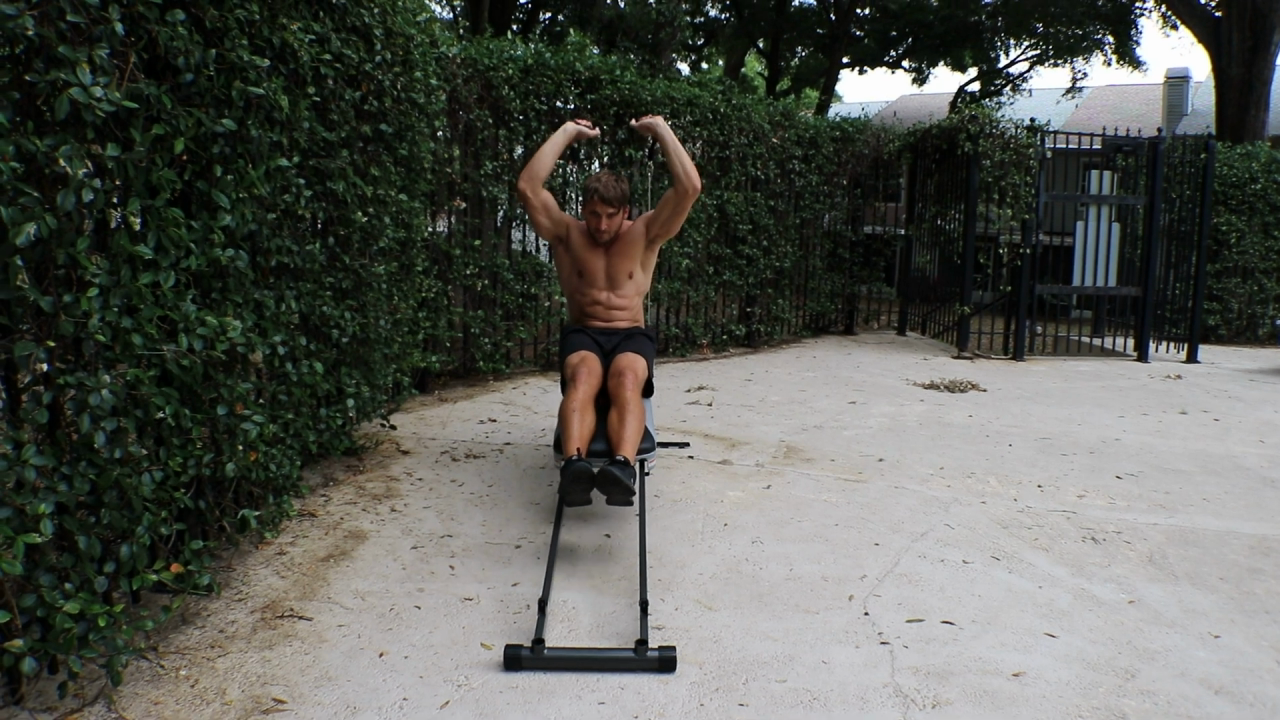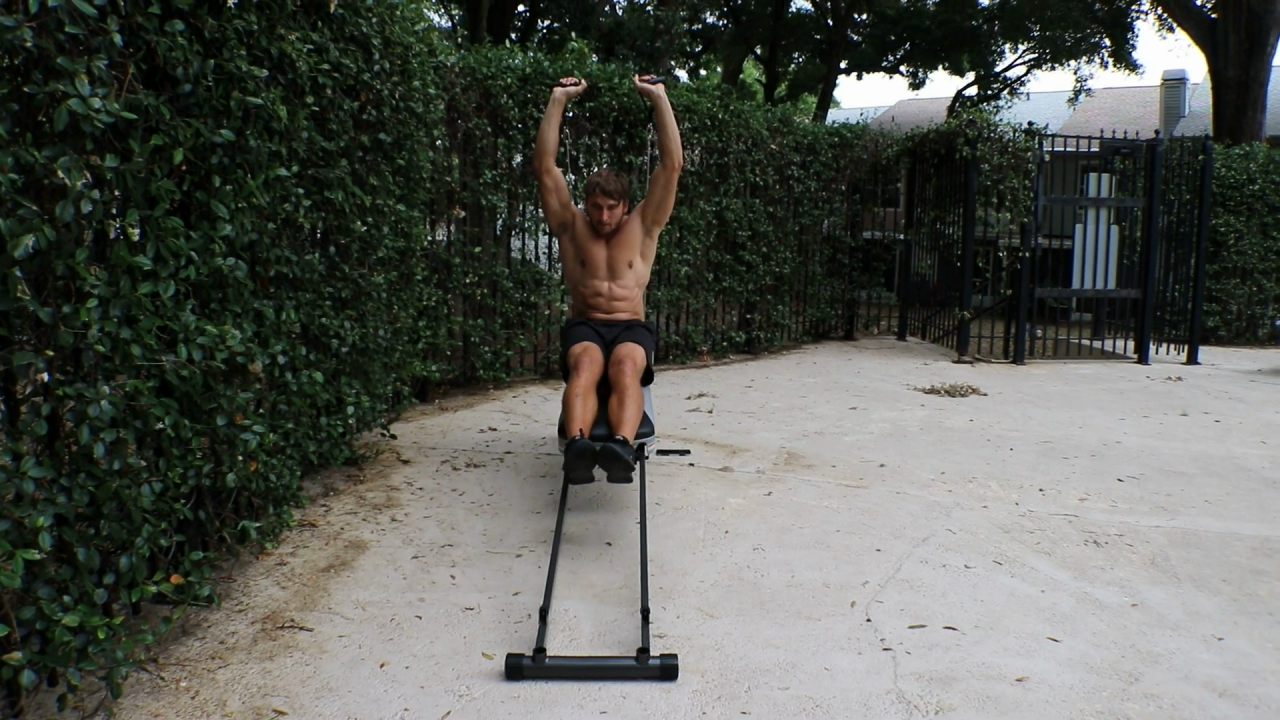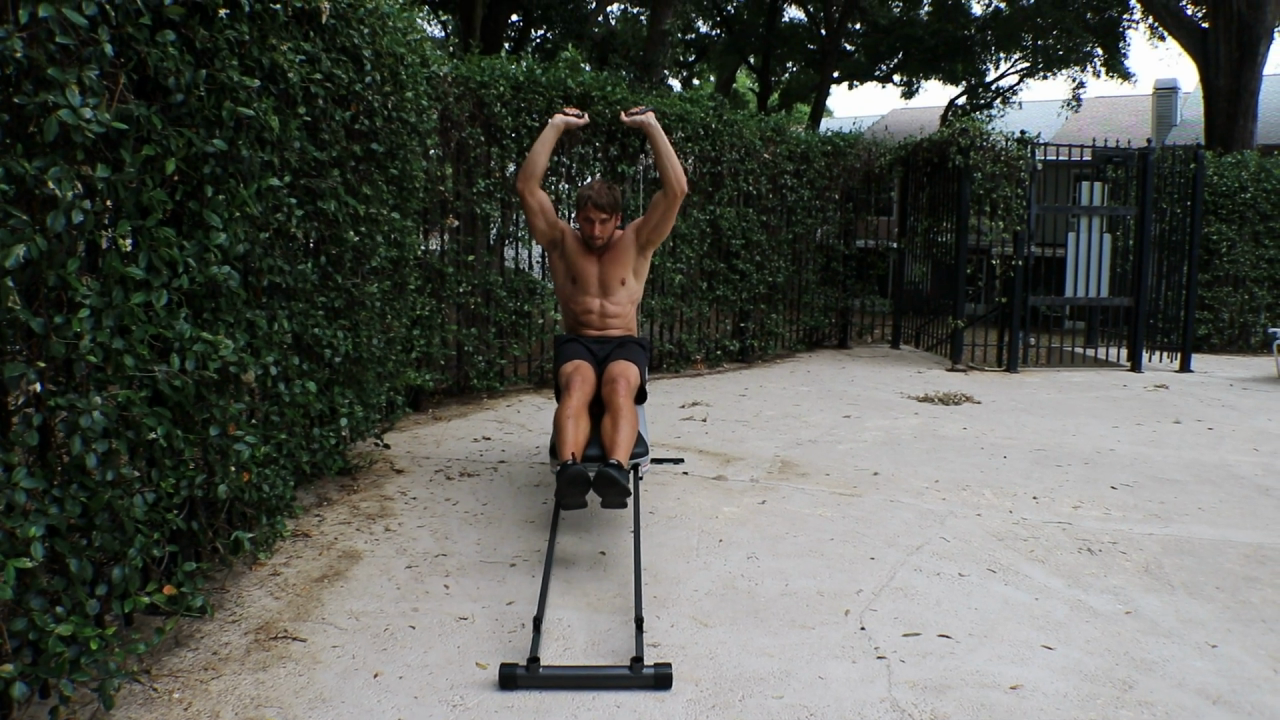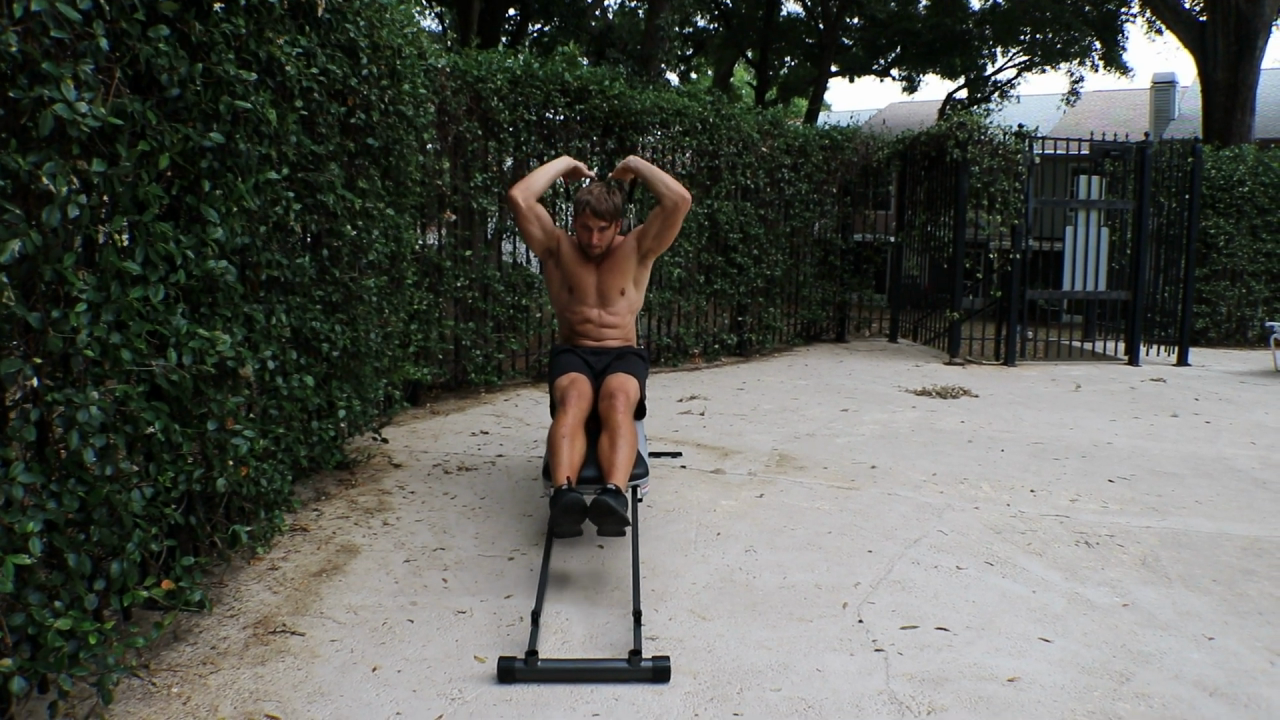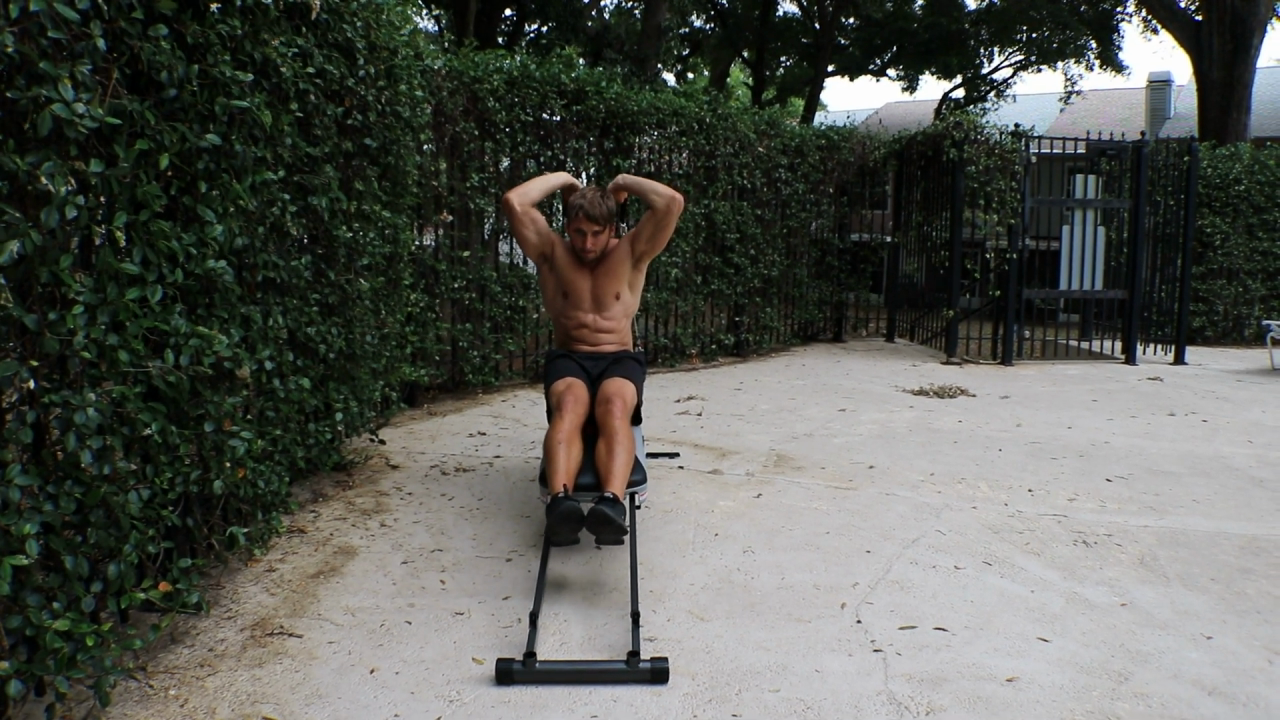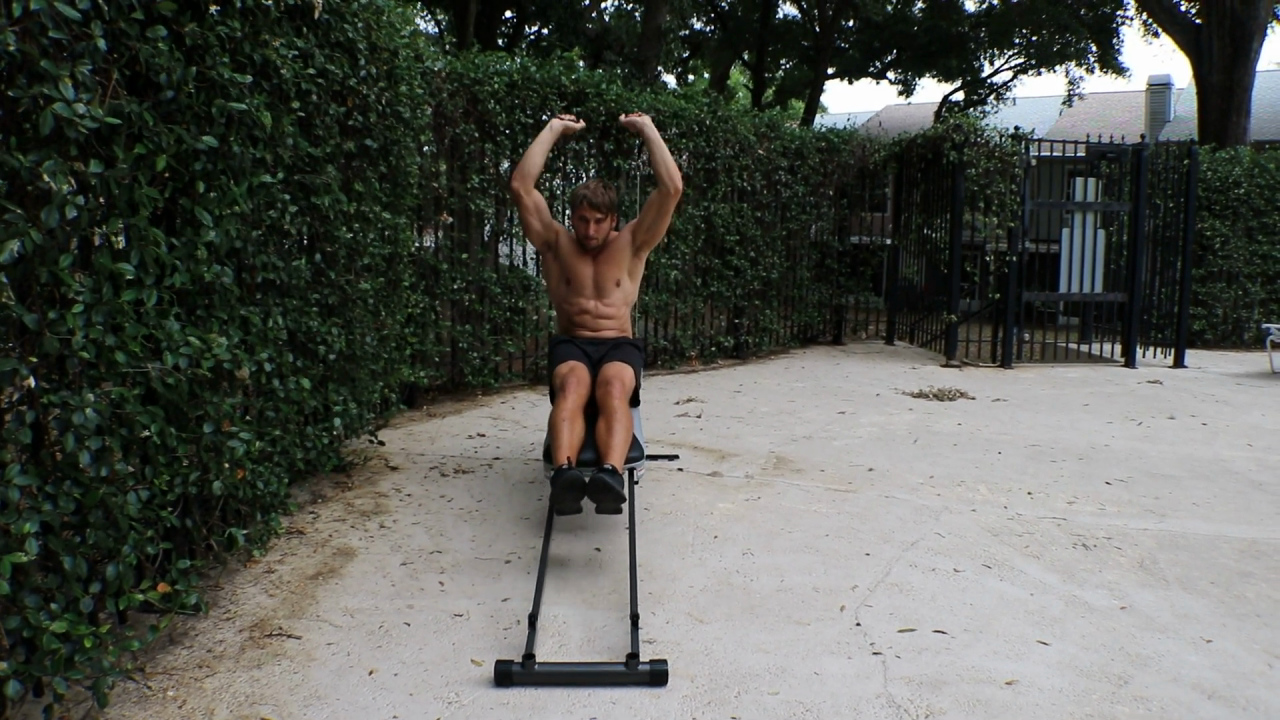
dt=0.5s
person 1, frame 1
left shoulder: (644, 234)
right shoulder: (566, 233)
left elbow: (690, 188)
right elbow: (527, 187)
left wrist: (661, 130)
right wrist: (566, 132)
left hip: (632, 335)
right hip: (582, 333)
left knee: (625, 377)
right knee: (583, 376)
left ankle: (623, 467)
right ankle: (573, 465)
person 1, frame 2
left shoulder: (643, 228)
right shoulder: (571, 227)
left elbow: (672, 165)
right elbow: (545, 167)
left wrist: (659, 98)
right wrist: (558, 99)
left hip: (632, 328)
right hip: (584, 327)
left knee: (625, 366)
right knee: (586, 364)
left ankle: (622, 446)
right ankle: (577, 446)
person 1, frame 3
left shoulder: (637, 242)
right shoulder: (561, 242)
left elbow: (676, 190)
right elbow: (526, 188)
left wrist: (651, 125)
right wrist: (556, 124)
left hip: (625, 344)
right hip: (576, 344)
left knee: (618, 385)
right knee: (577, 384)
left ankle: (616, 471)
right ankle: (569, 470)
person 1, frame 4
left shoulder: (637, 249)
right shoulder: (557, 247)
left elbow: (680, 200)
right elbow: (517, 199)
left wrist: (635, 165)
right wrist: (565, 163)
left hip: (623, 354)
right hip: (572, 353)
left knee: (617, 400)
right knee: (572, 400)
left ankle: (614, 495)
right ankle: (563, 494)
person 1, frame 5
left shoulder: (631, 253)
right shoulder: (551, 252)
left elbow: (671, 203)
right elbow: (513, 203)
left wrist: (625, 182)
right wrist: (563, 179)
left hip: (620, 359)
right hip: (568, 358)
left knee: (613, 407)
right knee: (569, 405)
left ankle: (611, 503)
right ankle: (559, 502)
person 1, frame 6
left shoulder: (632, 243)
right shoulder: (555, 242)
left elbow: (672, 188)
right elbow: (520, 187)
left wrist: (645, 128)
right wrist: (554, 128)
left hip: (620, 345)
right hip: (570, 344)
left knee: (612, 387)
right knee: (572, 386)
left ankle: (611, 475)
right ankle: (564, 474)
